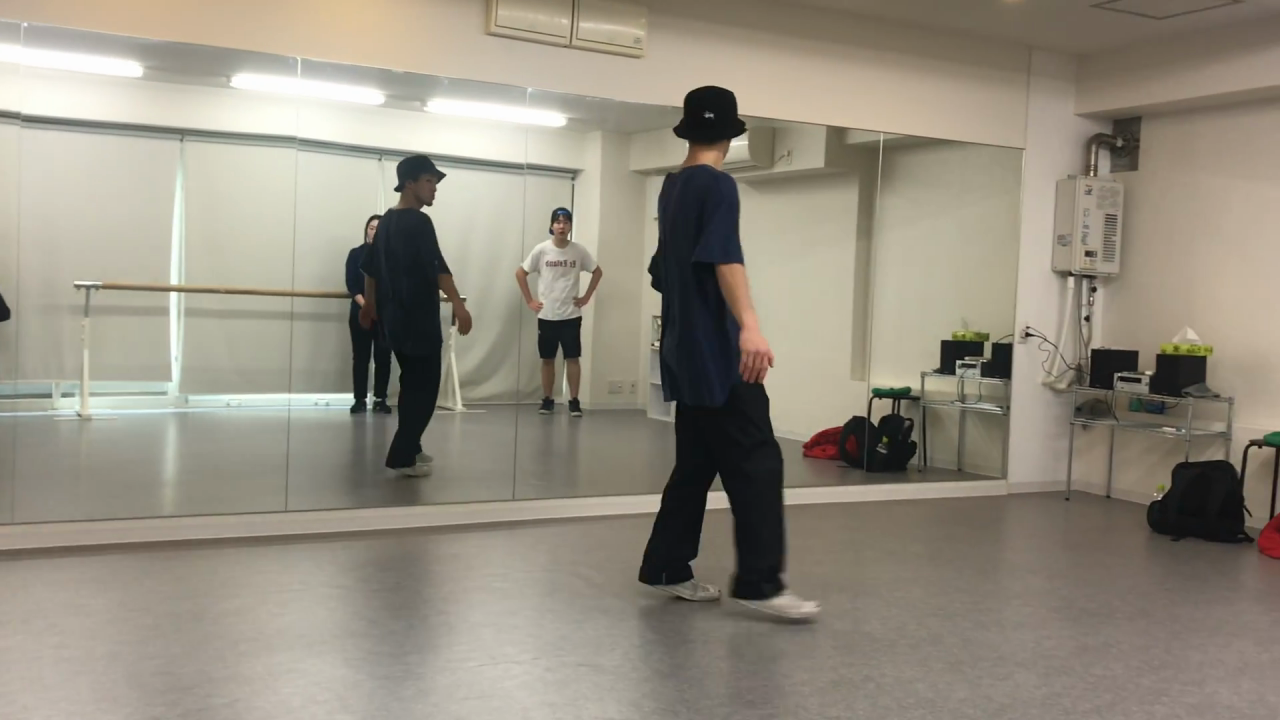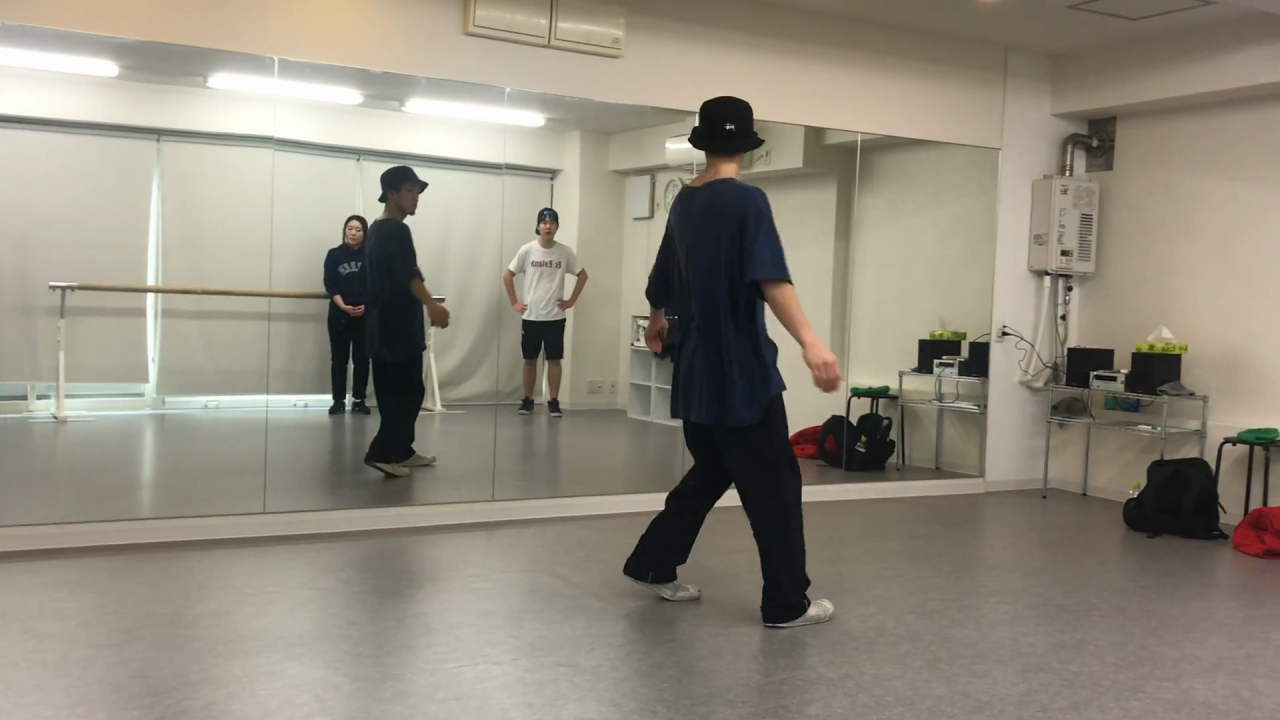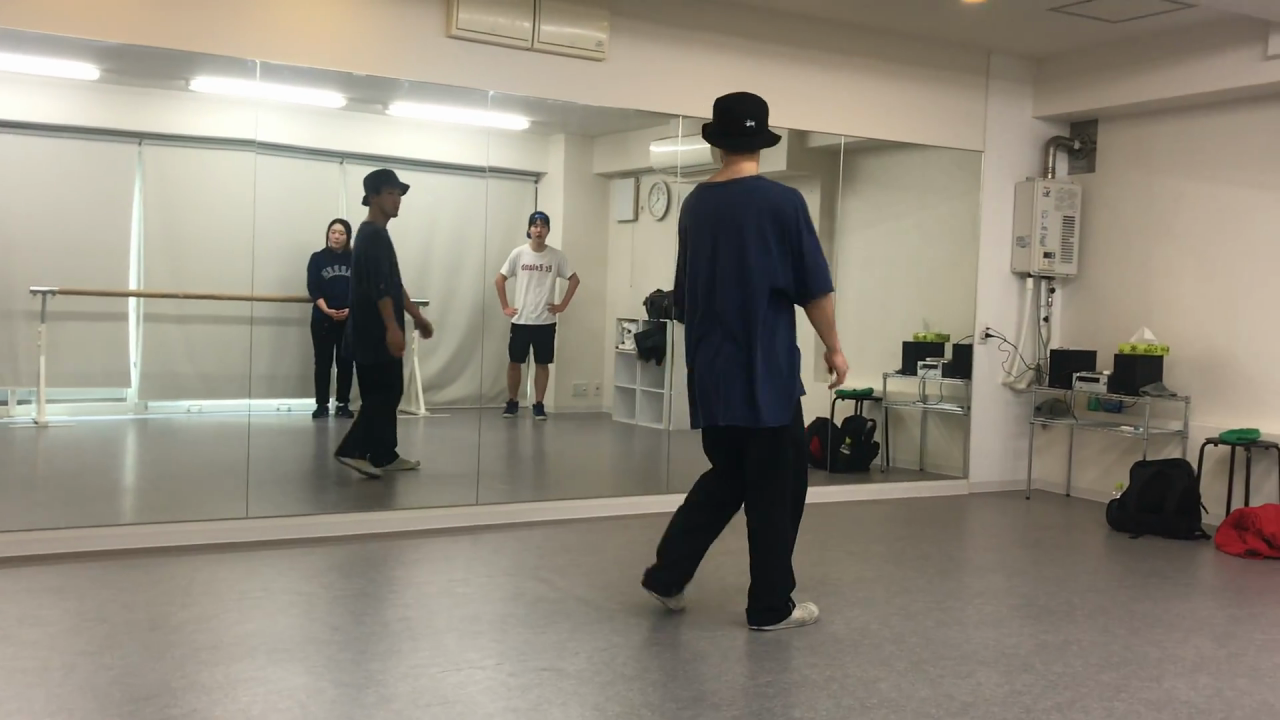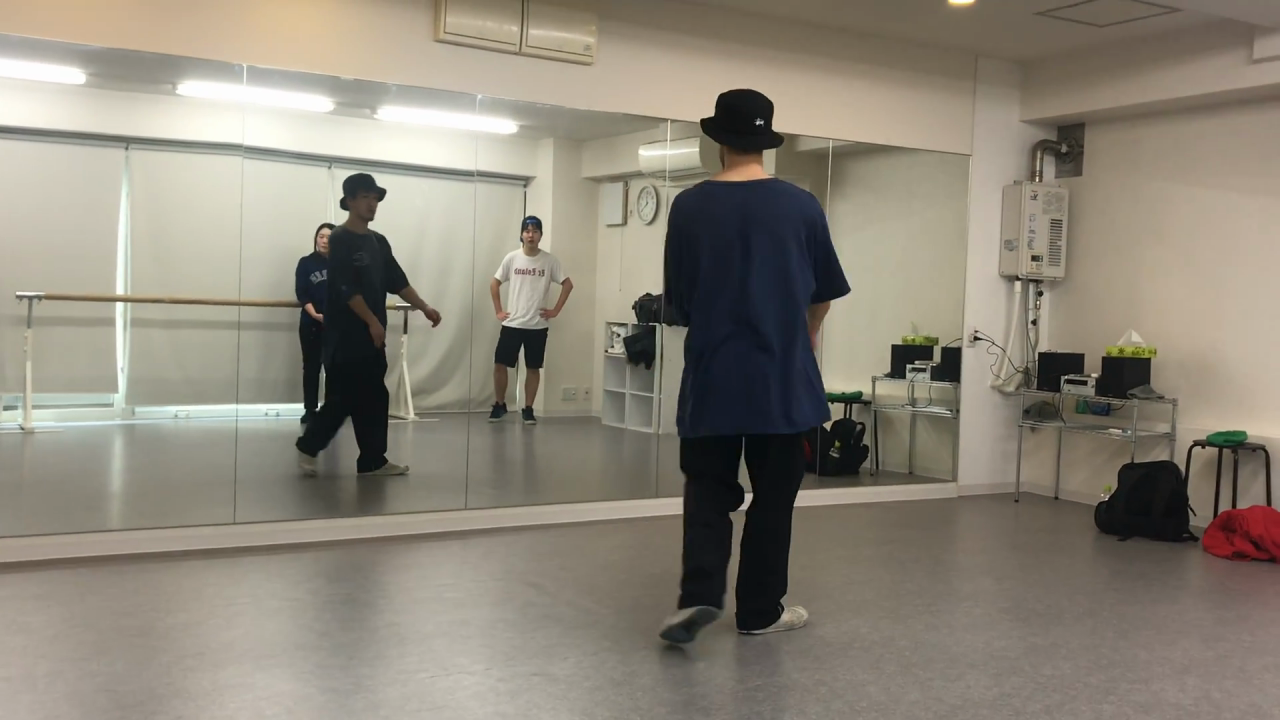
dt=0.2s
person 1, frame 1
left shoulder: (671, 187)
right shoulder: (716, 184)
right elbow: (724, 258)
right wrist: (748, 326)
left hip: (685, 347)
right hip: (714, 347)
left knee: (696, 460)
right knee: (754, 460)
left ankle: (666, 568)
right ankle: (760, 582)
person 1, frame 2
left shoulder: (684, 204)
right shoulder: (745, 200)
left elbow: (663, 276)
right elbow: (772, 277)
left wrist: (657, 325)
right wrist: (811, 343)
left hip: (696, 367)
right hip: (741, 368)
left knee: (711, 469)
right knee: (774, 484)
left ankle: (652, 563)
right ankle: (787, 602)
person 1, frame 3
left shoulder: (696, 205)
right shoulder: (783, 202)
right elbow: (813, 286)
right wrist: (833, 347)
left hip: (709, 368)
right hip: (765, 369)
left knee: (727, 475)
right knee: (776, 488)
left ankle: (667, 574)
right ankle: (770, 606)
person 1, frame 4
left shoulder: (690, 205)
right shoulder: (802, 205)
left elbow: (680, 295)
right elbow: (825, 289)
right wrist: (804, 338)
left hip: (712, 372)
right hip: (782, 375)
left knee: (710, 482)
right knee: (774, 492)
left ankle: (699, 596)
right ankle: (761, 607)
person 2, frame 1
left shoulder: (386, 220)
right shoulder: (419, 221)
left elbow: (370, 265)
right elbow: (437, 267)
left wrist: (370, 303)
right wrist: (458, 305)
left hip: (395, 316)
right hip: (418, 316)
left knee: (413, 384)
right knee: (423, 387)
left ankle: (409, 447)
right ankle: (403, 456)
person 2, frame 2
left shoulder: (377, 230)
right shoulder: (396, 230)
right elbow: (409, 273)
left wrist: (369, 308)
right wrist: (431, 304)
left hip: (383, 323)
right hip: (397, 325)
left knee: (394, 391)
right knee: (409, 390)
left ankle: (401, 451)
right ankle: (383, 453)
person 2, frame 3
left shoulder: (377, 235)
right shoulder: (372, 235)
left elbow: (393, 285)
right elbow: (379, 286)
left wrist: (418, 316)
right wrist: (393, 326)
left hip: (379, 331)
right hip: (373, 331)
left knee: (384, 392)
right knee: (386, 391)
left ankle: (383, 454)
right ankle: (354, 450)
person 2, frame 4
left shoulder: (378, 242)
right shoulder: (340, 239)
left elbow: (397, 281)
right elbow: (345, 289)
left wrist: (425, 308)
right wrist: (371, 322)
left hip: (371, 337)
right hip: (344, 334)
left knee: (373, 398)
right knee: (343, 397)
left ankle: (373, 460)
right ankle: (308, 448)
person 3, frame 1
left shoulder: (579, 251)
right shoulder: (541, 250)
left elbow: (597, 272)
right elbow: (521, 274)
left wrist: (586, 297)
right wrist: (530, 301)
left hip: (572, 315)
right hip: (546, 315)
left knee: (572, 358)
right knee: (547, 359)
left ankle: (574, 401)
right ankle: (547, 400)
person 3, frame 2
left shoulder: (565, 252)
right shoulder: (527, 250)
left elbow: (582, 275)
right elbow: (508, 275)
left wrist: (572, 301)
right wrist: (514, 302)
left hip: (556, 316)
right hip: (531, 316)
left knee: (554, 359)
right knee: (530, 360)
left ankle: (554, 401)
right ankle: (527, 400)
person 3, frame 3
left shoulder: (556, 256)
right shoulder: (518, 254)
left elbow: (574, 280)
right elbow: (500, 279)
left wrist: (562, 305)
right wrist: (505, 306)
left hip: (546, 321)
right hip: (520, 320)
left knee: (543, 364)
right knee: (515, 362)
left ankle: (539, 405)
right ankle: (512, 402)
person 3, frame 4
left shoulder: (550, 260)
right shoulder: (512, 258)
left elbow: (567, 284)
right elbow: (494, 284)
left wrist: (555, 310)
right wrist: (498, 310)
left hip: (538, 325)
right hip: (512, 323)
left knee: (533, 368)
right knee: (500, 364)
left ankle: (528, 409)
right ankle: (499, 405)
person 4, frame 1
right shoulder: (356, 254)
right elbow: (352, 285)
right wrist: (364, 305)
right hip: (360, 313)
left knee: (383, 358)
right knee: (361, 358)
left ankle: (380, 400)
right ankle: (360, 400)
person 4, frame 2
right shoulder: (334, 254)
right elbow: (330, 285)
left wrist: (366, 306)
right wrist: (344, 307)
left hip: (366, 316)
right hip: (339, 315)
left knee: (362, 359)
right knee: (339, 359)
left ankle: (359, 401)
right ankle: (339, 401)
person 4, frame 3
left shoulder: (355, 260)
right shoulder: (317, 258)
right elbow: (313, 289)
left wrist: (350, 310)
right wrist: (327, 310)
right hip: (323, 319)
left knee: (346, 363)
right knee: (323, 363)
left ankle: (343, 405)
right ankle: (322, 405)
person 4, frame 4
right shoulder: (306, 263)
right elbow: (302, 294)
right wrist: (315, 315)
right hip: (310, 323)
right knee: (311, 367)
right ankle: (310, 409)
